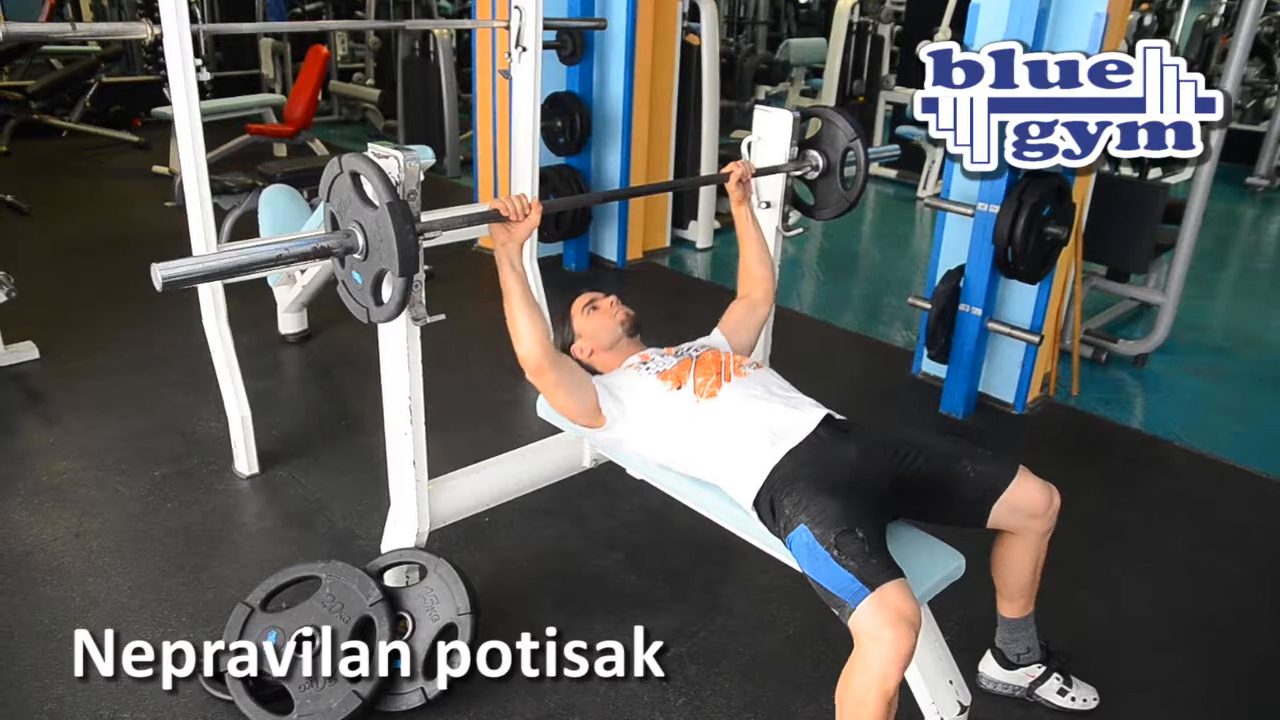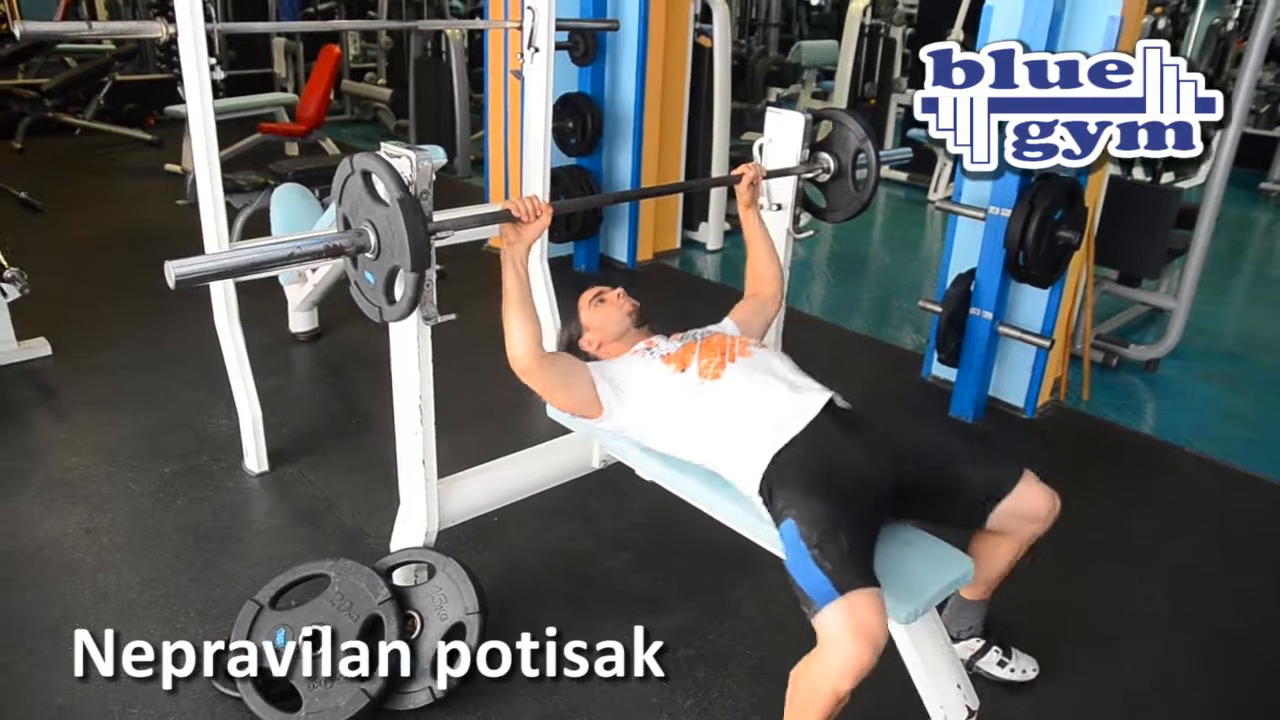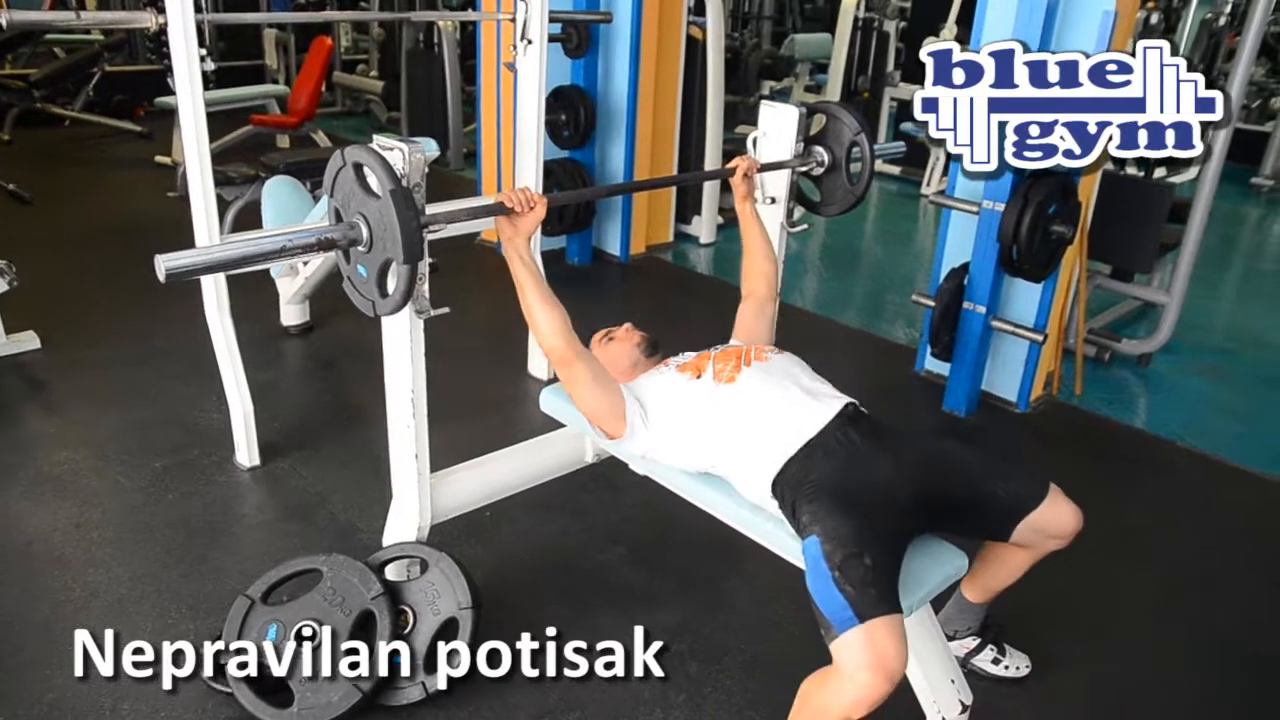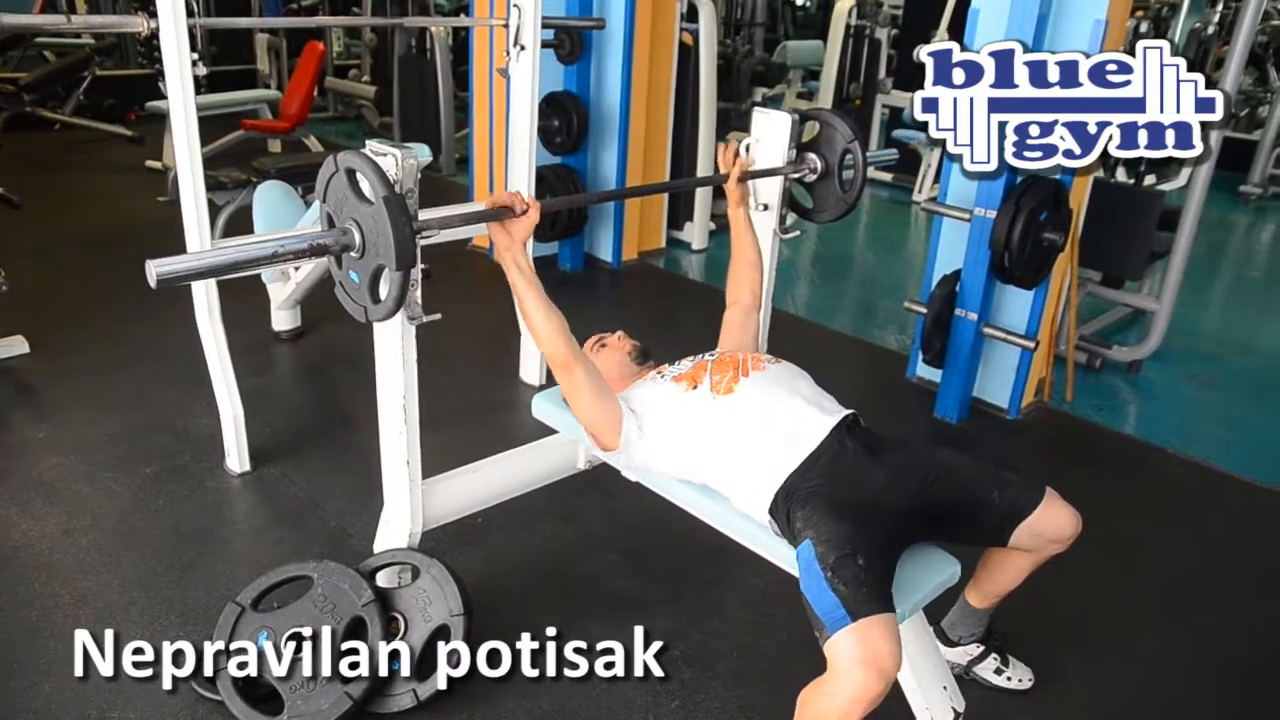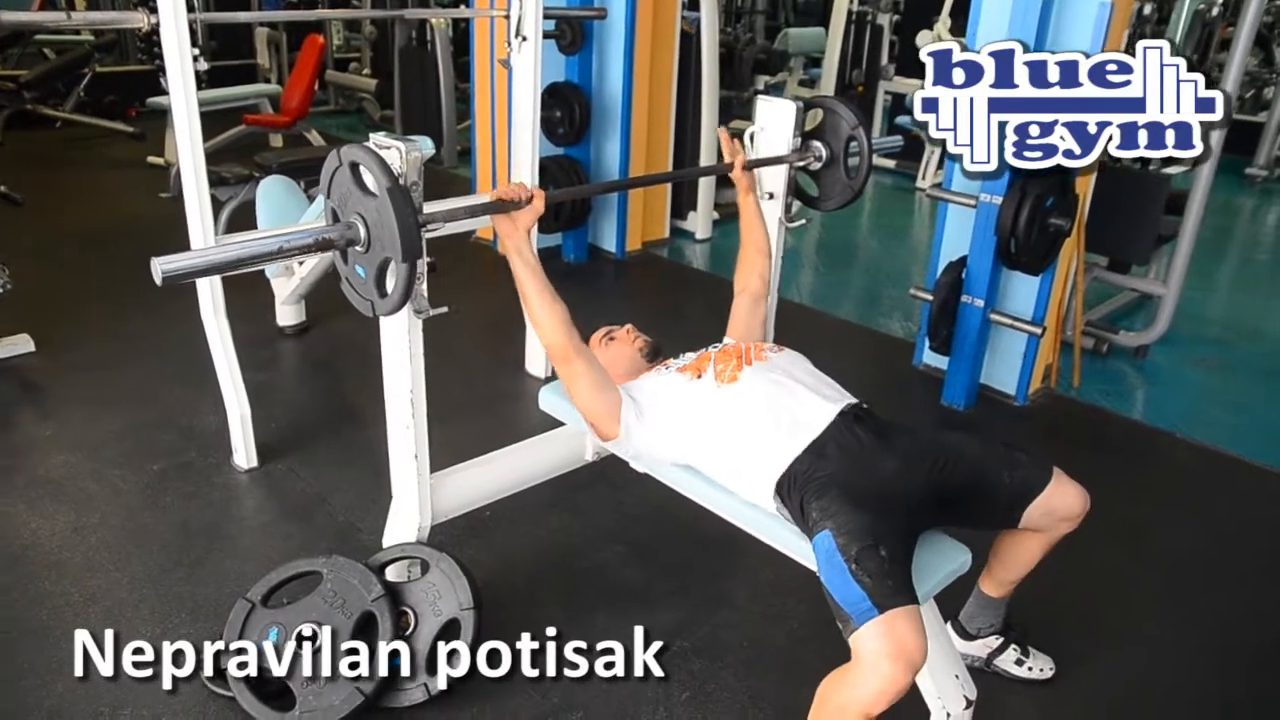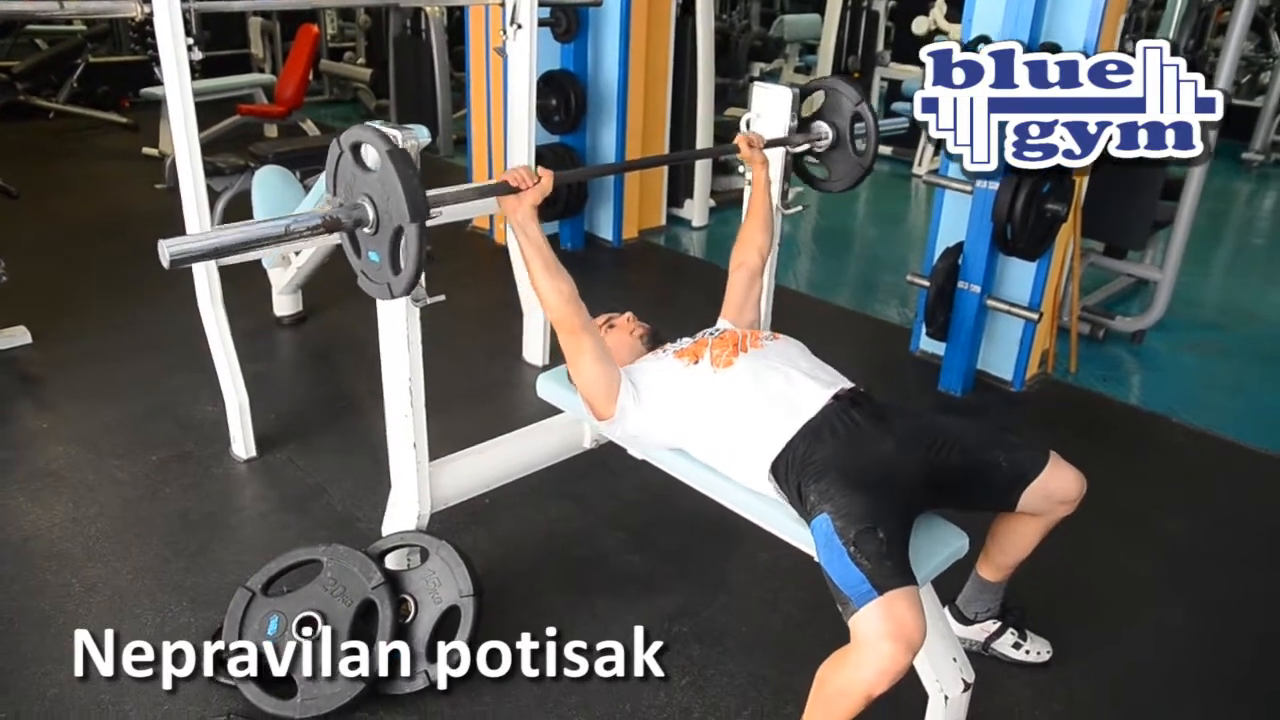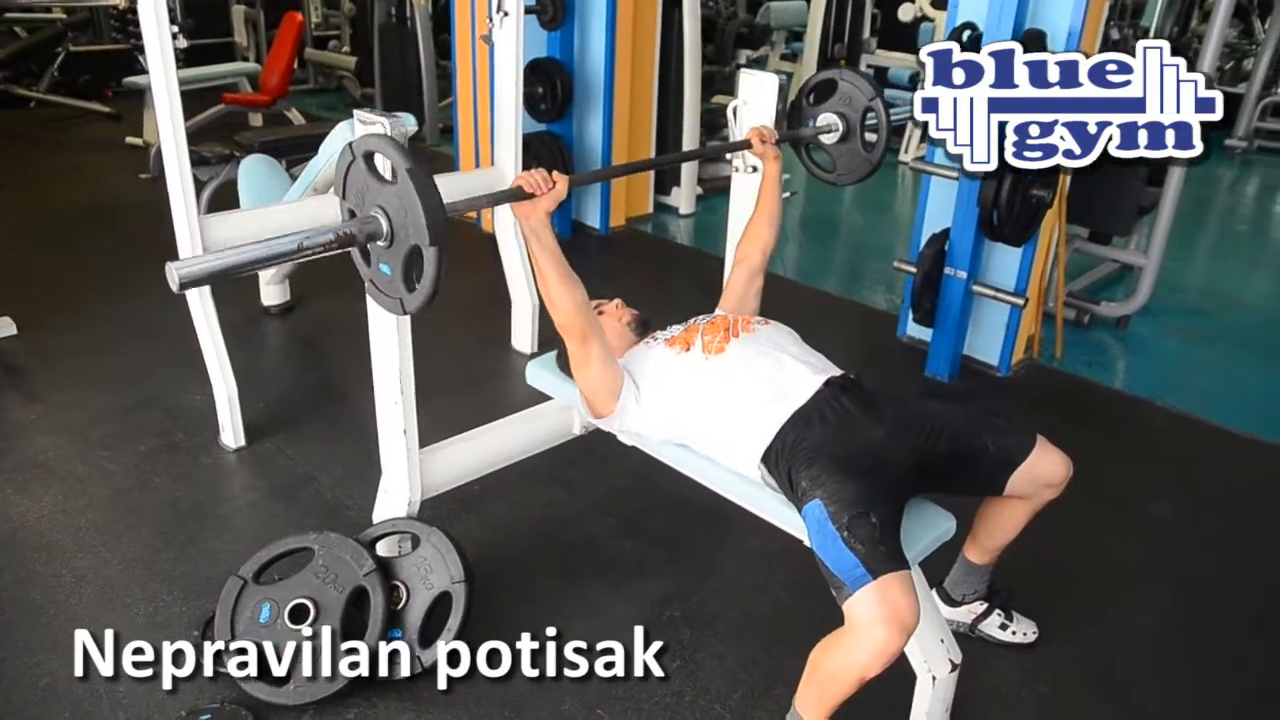
dt=0.7s
person 1, frame 1
left shoulder: (698, 350)
right shoulder: (607, 400)
left elbow: (758, 296)
right elbow: (539, 363)
left wrist: (740, 204)
right wrist: (508, 251)
left hip: (843, 438)
right hip: (791, 481)
left knee: (1037, 502)
right knee: (891, 628)
left ankle: (1015, 658)
person 1, frame 2
left shoulder: (710, 336)
right shoulder: (614, 383)
left elbow: (769, 291)
right elbow: (529, 362)
left wrist: (747, 206)
right wrist: (515, 250)
left hip: (851, 432)
right hip: (794, 468)
left knee: (1035, 507)
right knee: (856, 643)
left ankle: (959, 630)
person 1, frame 3
left shoulder: (726, 358)
right shoulder: (633, 408)
left elbow: (761, 290)
right elbow: (562, 350)
left wrist: (744, 201)
right wrist: (516, 244)
left hip: (870, 439)
right hip: (814, 479)
left knee: (1057, 521)
right knee: (871, 670)
left ankle: (958, 626)
person 1, frame 4
left shoulder: (712, 363)
right shoulder: (627, 421)
left elbow: (744, 299)
right elbow: (562, 358)
left wrist: (737, 203)
right wrist: (510, 249)
left hip: (866, 450)
right hip: (810, 491)
left knee: (1056, 525)
right knee: (867, 668)
left ankle: (960, 636)
person 1, frame 5
left shoulder: (721, 354)
right shoulder: (630, 410)
left elbow: (752, 286)
right elbow: (564, 351)
left wrist: (746, 188)
right wrist: (516, 241)
left hip: (875, 434)
right hip: (817, 476)
left knee: (1065, 503)
right knee: (893, 661)
left ankle: (977, 629)
person 1, frame 6
left shoulder: (718, 338)
right shoulder: (628, 396)
left elbow: (748, 264)
right elbow: (569, 323)
left wrist: (759, 170)
right wrist: (522, 218)
left hip: (872, 418)
right hip: (812, 459)
left knee: (1062, 488)
right knee: (890, 643)
left ankle: (974, 615)
person 1, frame 7
left shoulder: (708, 328)
right shoulder: (623, 390)
left elbow: (752, 260)
right elbow: (573, 330)
left wrist: (771, 165)
right wrist: (535, 223)
left hip: (860, 404)
right hip: (802, 444)
left knee: (1049, 471)
right knee: (884, 627)
left ankle: (962, 596)
